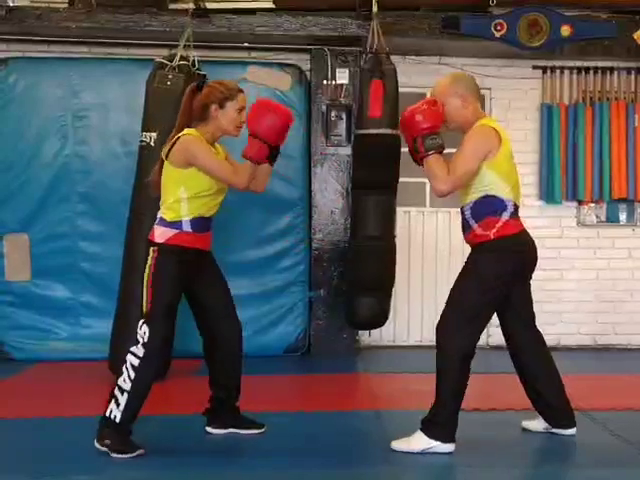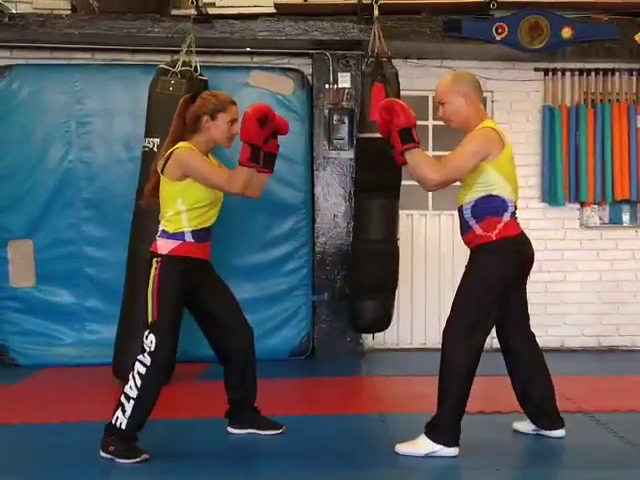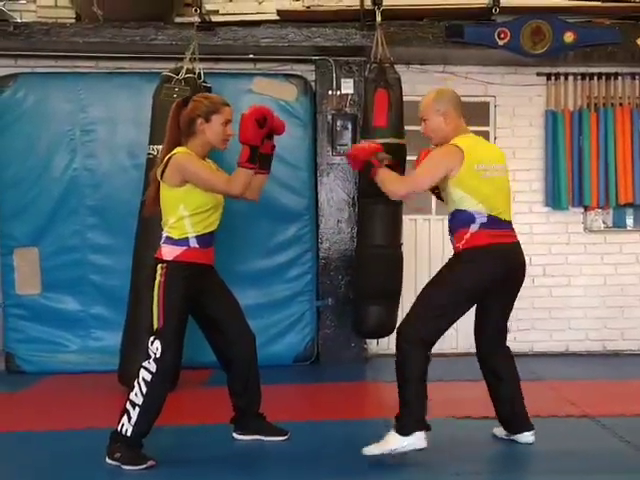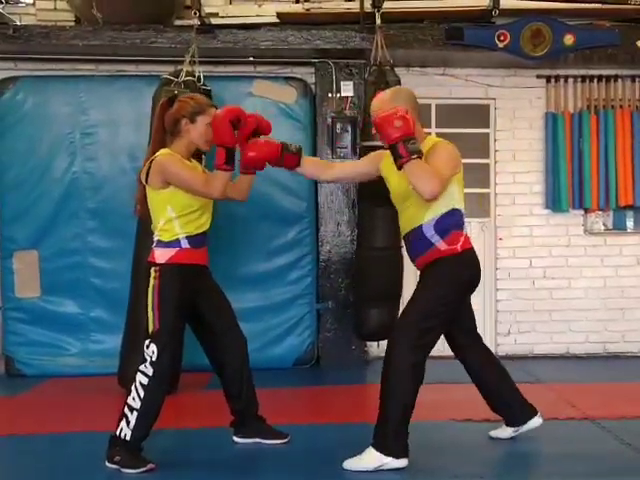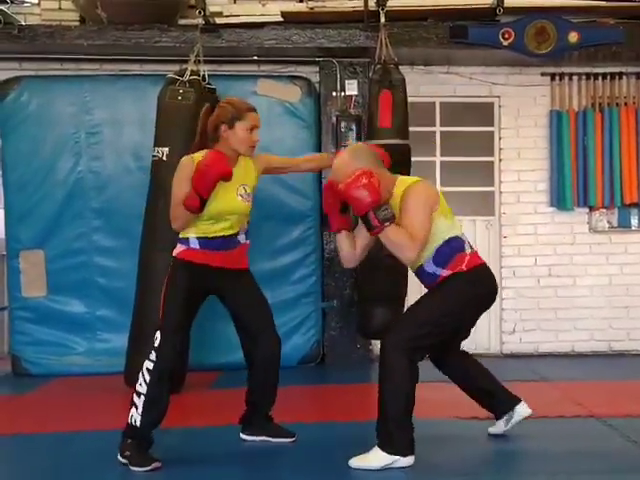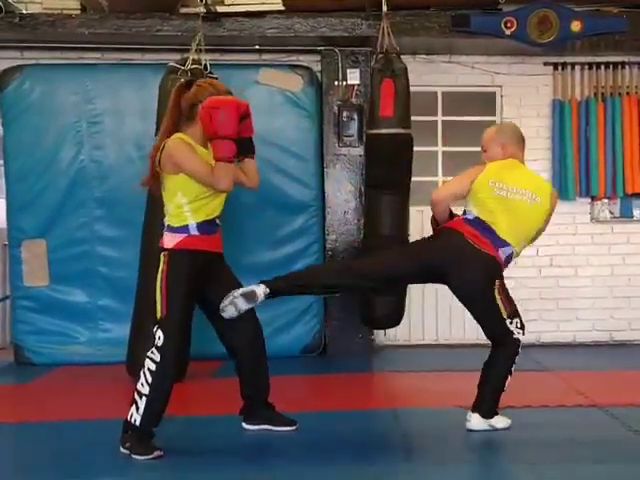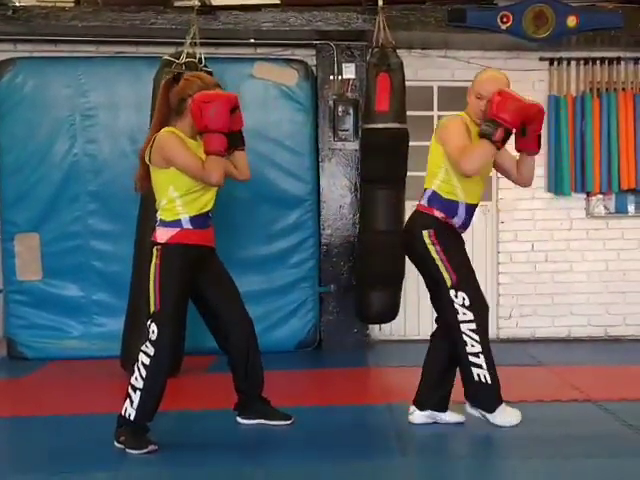
dt=0.7s
person 1, frame 1
left shoulder: (216, 149)
right shoulder: (189, 142)
left elbow: (256, 184)
right elbow: (238, 181)
left wrist: (270, 146)
right wrist: (260, 137)
left hip: (199, 252)
right hip: (170, 252)
left knee: (227, 331)
right knee: (154, 341)
left ankle: (223, 413)
right ankle: (113, 429)
person 1, frame 2
left shoulder: (209, 160)
right shoulder: (183, 154)
left elbow: (254, 189)
right elbow: (235, 185)
left wrist: (269, 146)
right wrist: (252, 144)
left hip: (199, 263)
right hip: (171, 264)
left knee: (238, 334)
right knee: (158, 351)
left ankle: (242, 413)
right ankle: (117, 436)
person 1, frame 3
left shoulder: (205, 164)
right shoulder: (180, 160)
left elbow: (251, 192)
right elbow: (234, 187)
left wrist: (264, 148)
right wrist: (250, 145)
left hip: (203, 269)
right hip: (176, 270)
left knee: (241, 341)
right knee: (164, 357)
left ankle: (248, 420)
right ankle: (122, 443)
person 1, frame 4
left shoulder: (191, 165)
right shoulder: (164, 162)
left elbow: (239, 192)
right elbow: (215, 190)
left wrist: (248, 146)
right wrist: (223, 146)
left hip: (197, 269)
right hip: (170, 271)
left knee: (232, 344)
right knee: (160, 358)
left ankle: (247, 423)
right ankle: (122, 446)
person 1, frame 5
left shoulder: (253, 164)
right shoulder: (191, 163)
left elbow: (303, 164)
right elbow: (178, 221)
right wrist: (203, 187)
left hip: (233, 267)
right hip: (191, 266)
left knee: (267, 341)
right knee: (167, 350)
left ankle: (256, 421)
right ankle: (134, 439)
person 1, frame 6
left shoulder: (209, 148)
right shoulder: (176, 146)
left elbow: (251, 181)
right elbow: (222, 183)
left wrist: (243, 138)
right wrist: (225, 137)
left hip: (211, 255)
right hip: (181, 255)
left knee: (247, 330)
right knee: (169, 343)
left ankle: (257, 410)
right ankle: (136, 432)
person 1, frame 7
left shoulder: (199, 142)
right shoulder: (166, 140)
left elbow: (242, 173)
right elbow: (213, 177)
left wrist: (232, 131)
right wrist: (215, 131)
left hip: (203, 249)
right hip: (174, 249)
left knee: (239, 324)
right knee: (163, 337)
left ankle: (251, 404)
right ankle: (130, 426)
person 2, frame 1
left shoulder: (482, 133)
right shoulder: (485, 135)
left elbow: (444, 186)
right elbow: (448, 181)
left wrist: (430, 140)
right wrist: (422, 147)
left hip: (497, 250)
right hip: (512, 248)
left knee: (453, 333)
right knee: (523, 332)
left ankle: (438, 432)
right ankle: (559, 417)
person 2, frame 2
left shoulder: (484, 136)
right shoulder: (479, 139)
left elbow: (436, 176)
right elbow: (431, 181)
left wrist: (406, 137)
right wrist: (402, 144)
left hip: (497, 252)
right hip: (506, 251)
left knee: (459, 337)
right knee: (516, 335)
left ankle: (442, 436)
right ankle: (547, 419)
person 2, frame 3
left shoulder: (449, 152)
right shoulder: (493, 151)
left elbow: (400, 191)
left wrist: (371, 163)
left hip: (478, 259)
right hip: (510, 256)
left knee: (414, 333)
right knee: (492, 341)
left ankle: (409, 427)
right ankle: (517, 425)
person 2, frame 4
left shoulder: (442, 150)
right shoulder: (385, 159)
left elbow: (429, 189)
right elbow: (332, 172)
left wrist: (403, 146)
right wrist: (284, 155)
left hip: (452, 265)
right hip: (443, 268)
left knee: (404, 346)
right knee: (467, 344)
left ankle: (389, 449)
right ankle: (521, 414)
person 2, frame 5
left shoulder: (416, 191)
right shoulder: (379, 201)
left elbow: (411, 252)
right elbow: (350, 258)
left wrist: (374, 213)
right wrist: (337, 217)
left hip: (469, 284)
right hip: (459, 284)
left knee: (397, 344)
right knee: (445, 353)
left ankle: (395, 447)
right ankle: (508, 406)
person 2, frame 6
left shoulder: (483, 172)
right shoulder: (548, 193)
left elbow: (439, 199)
right elbow: (528, 237)
left wrist: (443, 227)
left hip: (444, 247)
right hip: (479, 267)
left knee: (354, 272)
right knee: (507, 340)
left ankle: (266, 289)
right ankle: (484, 414)
person 2, frame 7
left shoulder: (484, 131)
right shoulder: (452, 126)
left elbow: (523, 179)
right elbow: (468, 167)
left wrist: (528, 138)
right wrist: (496, 129)
left hip: (438, 231)
right hip: (430, 229)
left knee: (453, 318)
right knee: (469, 309)
left ankle: (428, 405)
right ankle: (486, 402)
